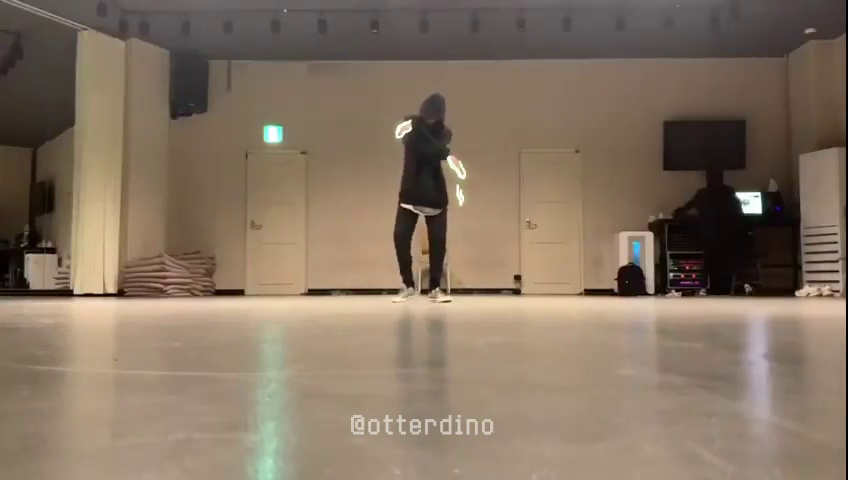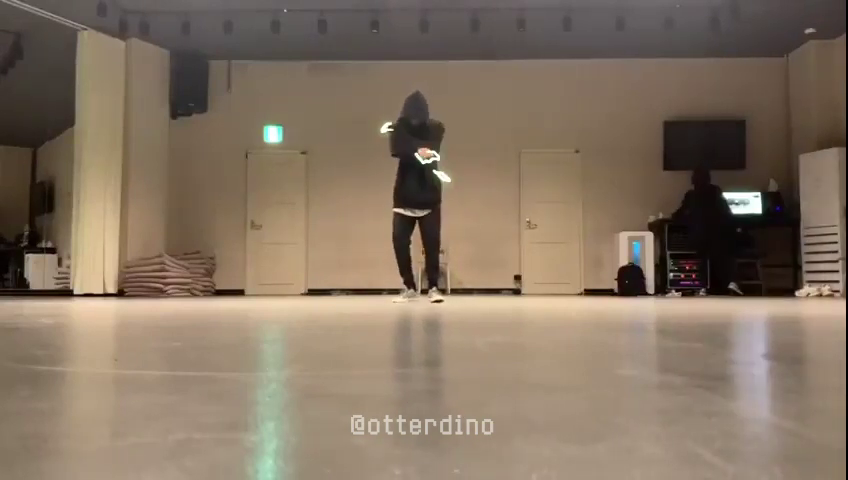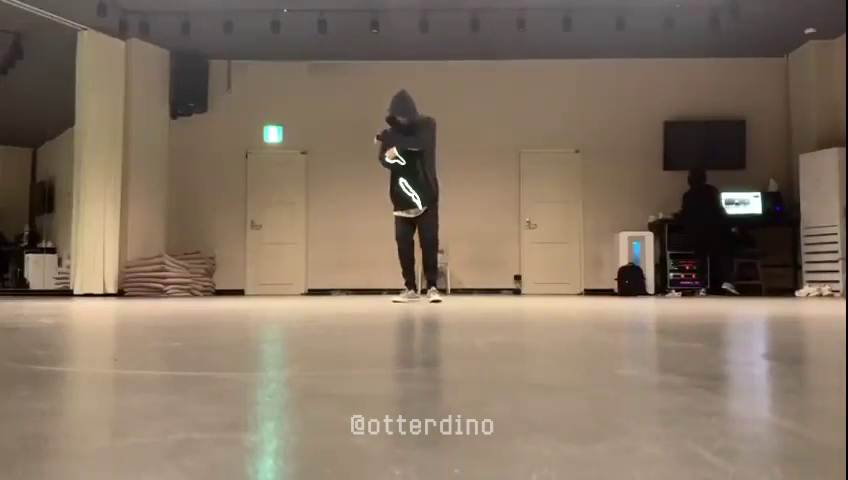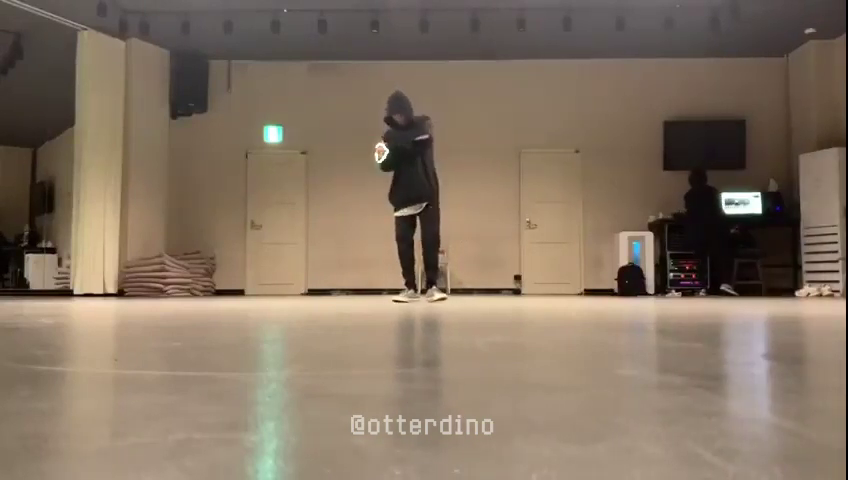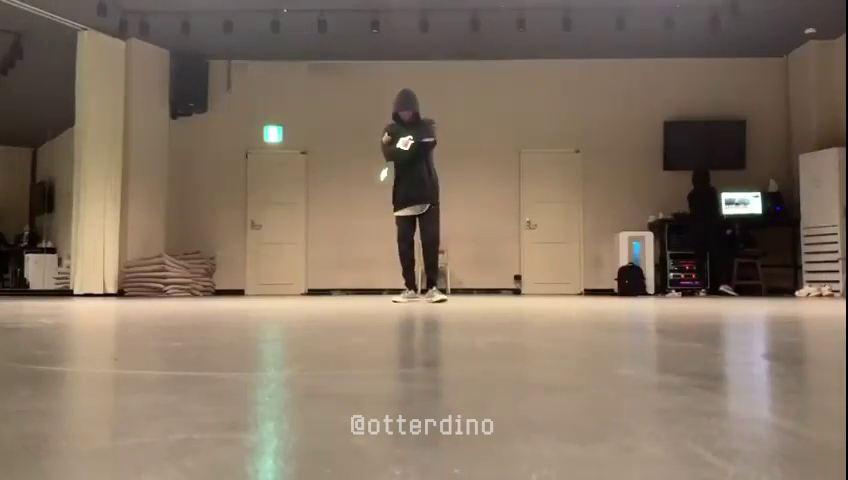
dt=0.3s
person 1, frame 1
left shoulder: (444, 133)
right shoulder: (412, 126)
left elbow: (440, 149)
right elbow: (417, 142)
right wrist: (445, 152)
left hip: (436, 194)
right hip: (411, 193)
left knee: (438, 241)
right knee: (401, 236)
left ankle: (435, 288)
right ankle: (408, 284)
person 1, frame 2
left shoulder: (436, 128)
right shoulder: (400, 127)
left elbow: (429, 147)
right elbow: (397, 150)
right wrist: (418, 150)
left hip: (429, 194)
right hip: (405, 194)
left knee: (432, 241)
right knee: (399, 239)
left ankle: (433, 287)
right ankle: (409, 287)
person 1, frame 3
left shoulder: (427, 125)
right shoulder: (392, 132)
left elbow: (417, 146)
right elbow: (388, 162)
left wrist: (386, 138)
right wrist: (388, 154)
left hip: (425, 193)
right hip: (402, 195)
left knee: (429, 240)
right knee: (403, 241)
left ankle: (432, 287)
right ankle: (410, 287)
person 1, frame 4
left shoulder: (422, 123)
right shoulder: (390, 134)
left elbow: (423, 139)
right elbow: (387, 166)
left wrist: (395, 142)
right wrist: (382, 156)
left hip: (426, 192)
right hip: (403, 195)
left knee: (431, 239)
right knee: (403, 240)
left ankle: (432, 286)
right ankle: (410, 287)
person 1, frame 5
left shoulder: (426, 125)
right shoulder: (391, 130)
left elbow: (428, 143)
right elbow: (390, 154)
left wrist: (402, 142)
right wrist: (402, 145)
left hip: (427, 193)
right hip: (403, 195)
left knee: (431, 240)
right knee: (404, 241)
left ankle: (432, 287)
right ankle: (410, 288)
person 2, frame 1
left shoulder: (702, 194)
right shoulder: (729, 192)
left elbow: (688, 207)
right elbow: (739, 212)
left wrist: (678, 212)
right wrist: (743, 230)
left hip: (710, 233)
right hip: (730, 232)
left knee: (712, 260)
right knee: (734, 259)
left ankle: (712, 289)
person 2, frame 2
left shoulder: (691, 195)
right shoulder: (716, 191)
left elbow: (681, 214)
right elbow: (726, 210)
left wrist: (676, 216)
right wrist: (733, 226)
left hip: (700, 232)
right hip: (719, 229)
left knee: (705, 258)
right knee: (725, 256)
left ankle: (709, 288)
right ankle: (731, 282)
person 2, frame 3
left shoulder: (688, 195)
right shoulder: (712, 190)
left elbow: (683, 216)
right elbow: (719, 208)
right wrist: (727, 226)
left hip: (697, 232)
right hip: (715, 228)
left knee: (702, 258)
right knee: (723, 255)
right ankle: (726, 282)
person 2, frame 4
left shoulder: (689, 195)
right shoulder: (712, 191)
right elbow: (718, 211)
right wrist: (727, 227)
left hip: (696, 232)
right hip: (713, 229)
left knee: (702, 259)
right knee: (722, 255)
right ankle: (724, 283)
person 2, frame 5
left shoulder: (692, 195)
right shoulder: (711, 192)
right elbow: (716, 213)
right wrist: (724, 228)
left hip: (698, 232)
right hip: (712, 230)
left knee: (702, 259)
right knee: (722, 256)
right ankle: (724, 284)
